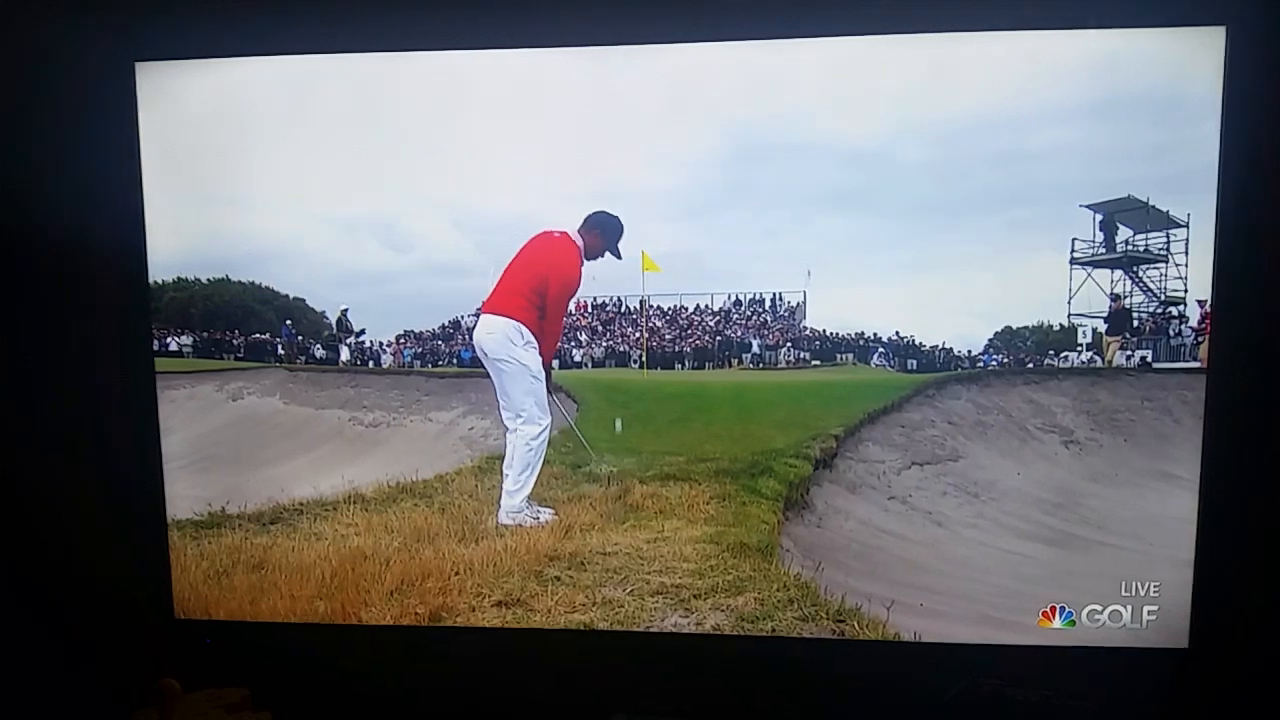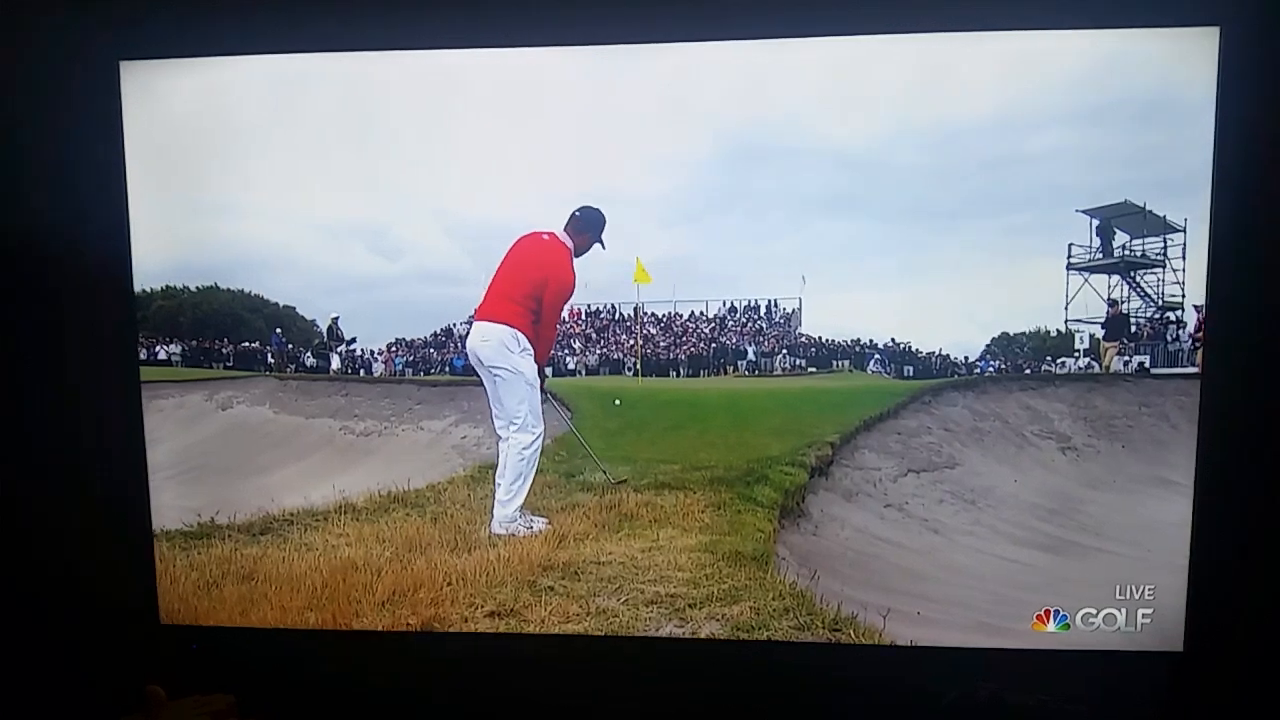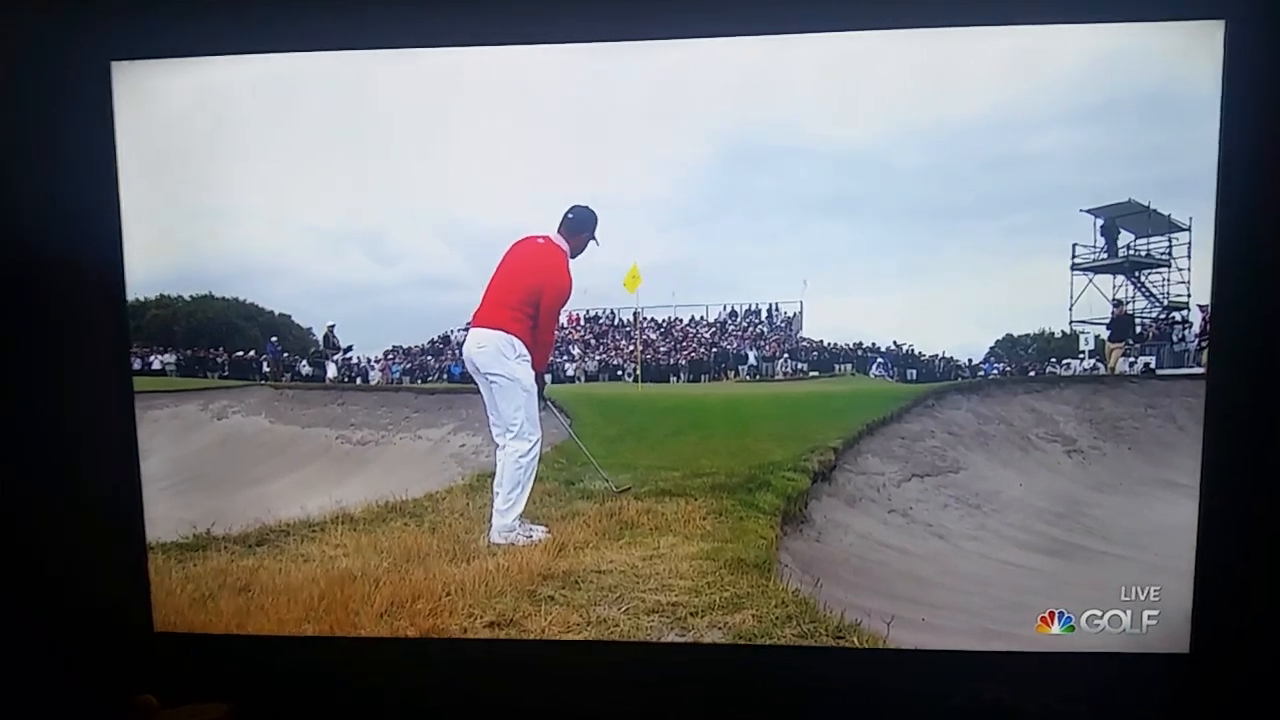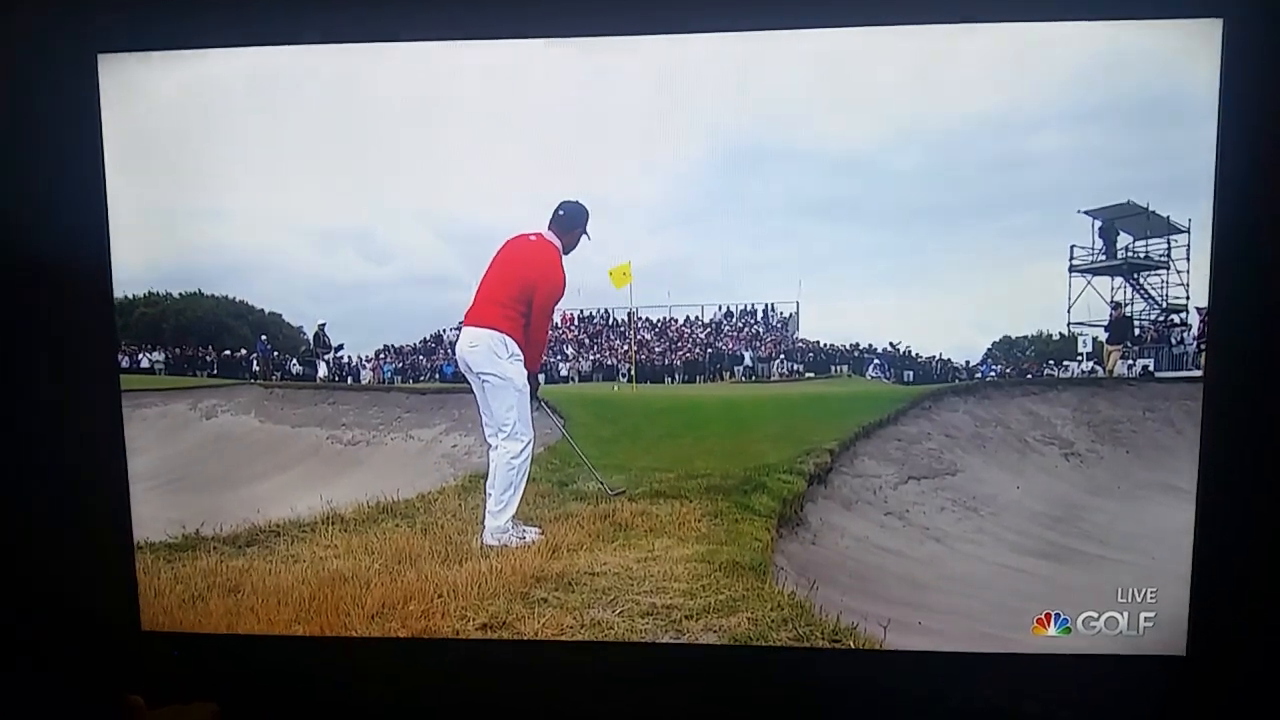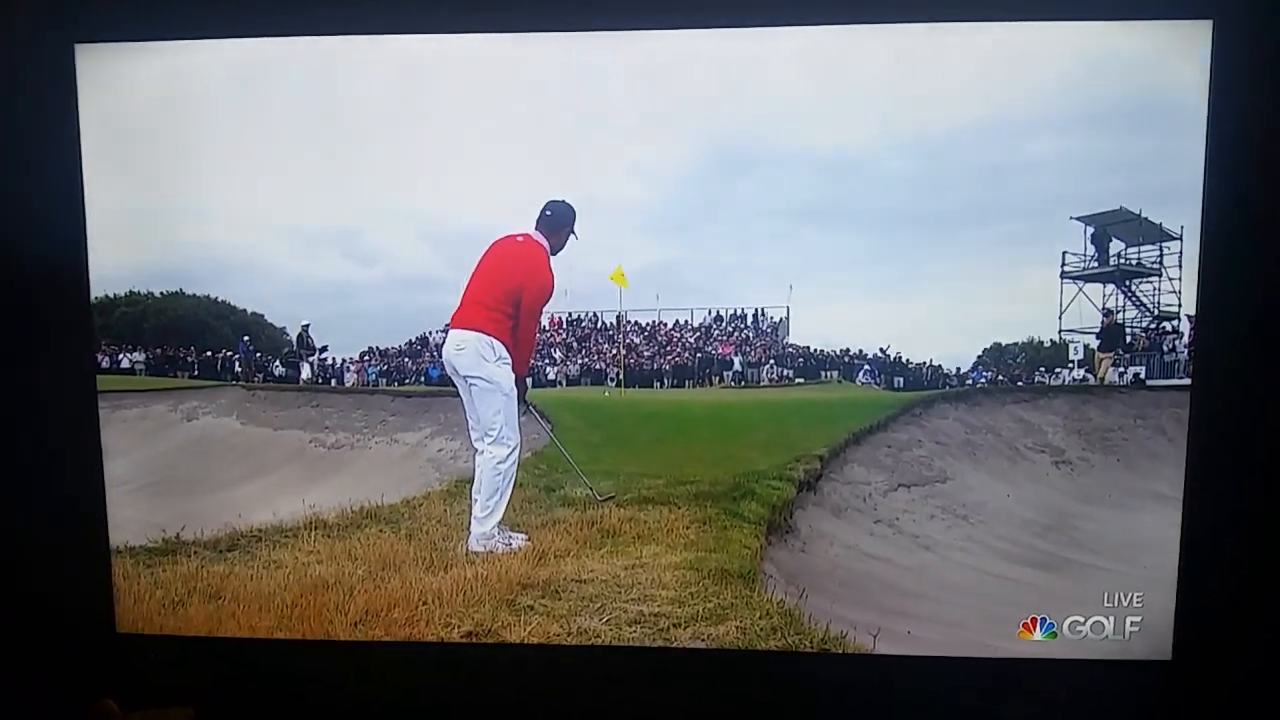
dt=0.3s
person 1, frame 1
left shoulder: (551, 240)
right shoulder: (570, 265)
right elbow: (552, 322)
left wrist: (540, 364)
right wrist: (545, 367)
left hip: (489, 328)
right hip: (510, 334)
left knee: (519, 422)
right knee: (535, 423)
left ankle: (515, 500)
right ankle: (513, 508)
person 1, frame 2
left shoulder: (531, 239)
right shoulder: (562, 270)
right elbow: (547, 324)
left wrist: (534, 366)
right wrist: (539, 367)
left hip: (479, 334)
right hip: (506, 340)
left knee: (510, 431)
right knee: (528, 431)
left ankle: (507, 510)
right ankle: (506, 518)
person 1, frame 3
left shoulder: (526, 244)
right shoulder: (558, 274)
right elbow: (544, 329)
left wrist: (532, 371)
right wrist: (539, 374)
left hip: (476, 341)
right hip: (504, 347)
left knee: (508, 438)
right knee: (524, 439)
left ankle: (506, 519)
right ankle: (505, 527)
person 1, frame 4
left shoulder: (518, 242)
right shoulder: (551, 270)
right elbow: (538, 327)
left wrist: (525, 372)
right wrist: (532, 373)
left hip: (469, 340)
right hip: (496, 346)
left knee: (501, 438)
right knee: (517, 438)
left ankle: (499, 520)
right ankle: (498, 528)
person 1, frame 5
left shoulder: (506, 243)
right shoulder: (540, 272)
right elbow: (525, 329)
left wrist: (513, 373)
right wrist: (520, 376)
left hip: (456, 343)
right hip: (484, 349)
left knee: (487, 443)
right knee: (503, 443)
left ankle: (485, 526)
right ankle: (484, 535)
